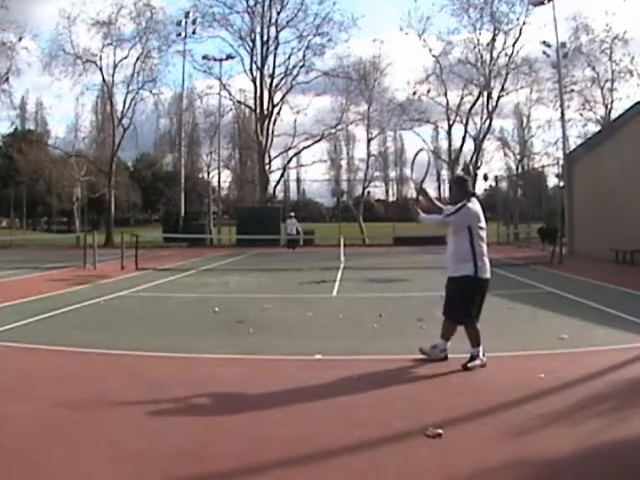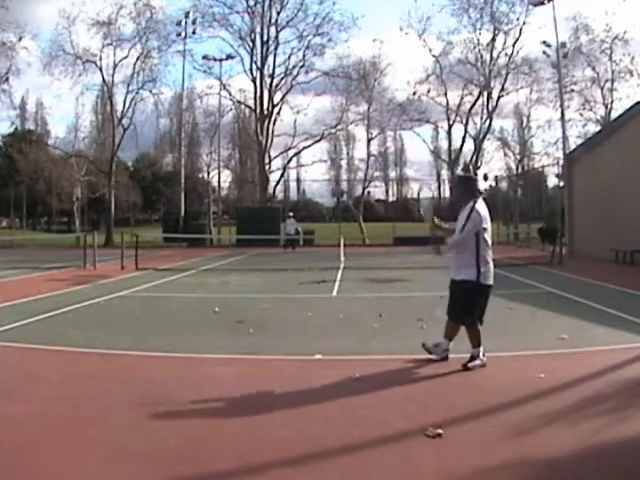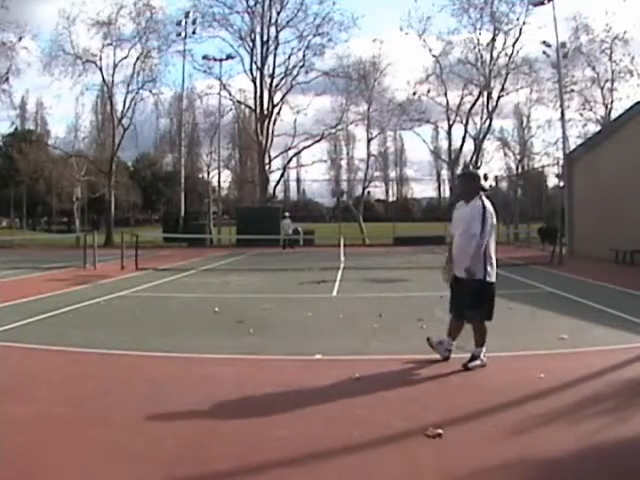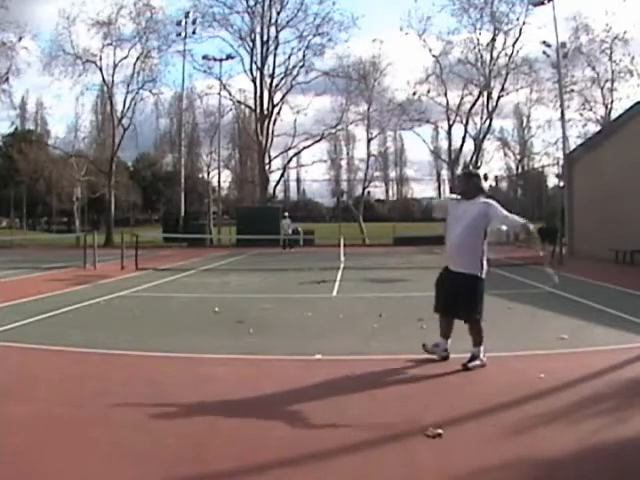
dt=0.3s
person 1, frame 1
left shoulder: (468, 209)
right shoulder: (463, 208)
left elbow: (440, 221)
right elbow: (443, 212)
left wrist: (420, 216)
right wrist: (425, 196)
left hip: (471, 274)
right hip: (459, 272)
left knee: (466, 318)
right knee: (451, 314)
left ankle: (478, 355)
right ankle: (441, 348)
person 1, frame 2
left shoulder: (475, 210)
right shoulder: (469, 208)
left elbow: (459, 239)
right elbow: (458, 234)
right wrist: (440, 226)
left hip: (474, 276)
right hip: (462, 274)
left knee: (469, 319)
right knee: (454, 315)
left ankle: (479, 355)
right ankle: (443, 348)
person 1, frame 3
left shoulder: (482, 207)
right shoulder: (460, 207)
left elbow: (480, 239)
left wrist: (470, 266)
right wrist: (449, 263)
left hip: (478, 274)
right hip: (461, 272)
left knee: (476, 317)
right knee: (457, 313)
left ankle: (479, 354)
right ankle: (446, 346)
person 1, frame 4
left shoulder: (487, 206)
right shoulder: (453, 203)
left elbow: (508, 219)
right elbow: (436, 209)
left wrist: (525, 225)
left hip: (471, 271)
right hip: (451, 268)
left knee: (471, 316)
right knee: (446, 310)
left ankle: (478, 354)
right ankle: (442, 346)
